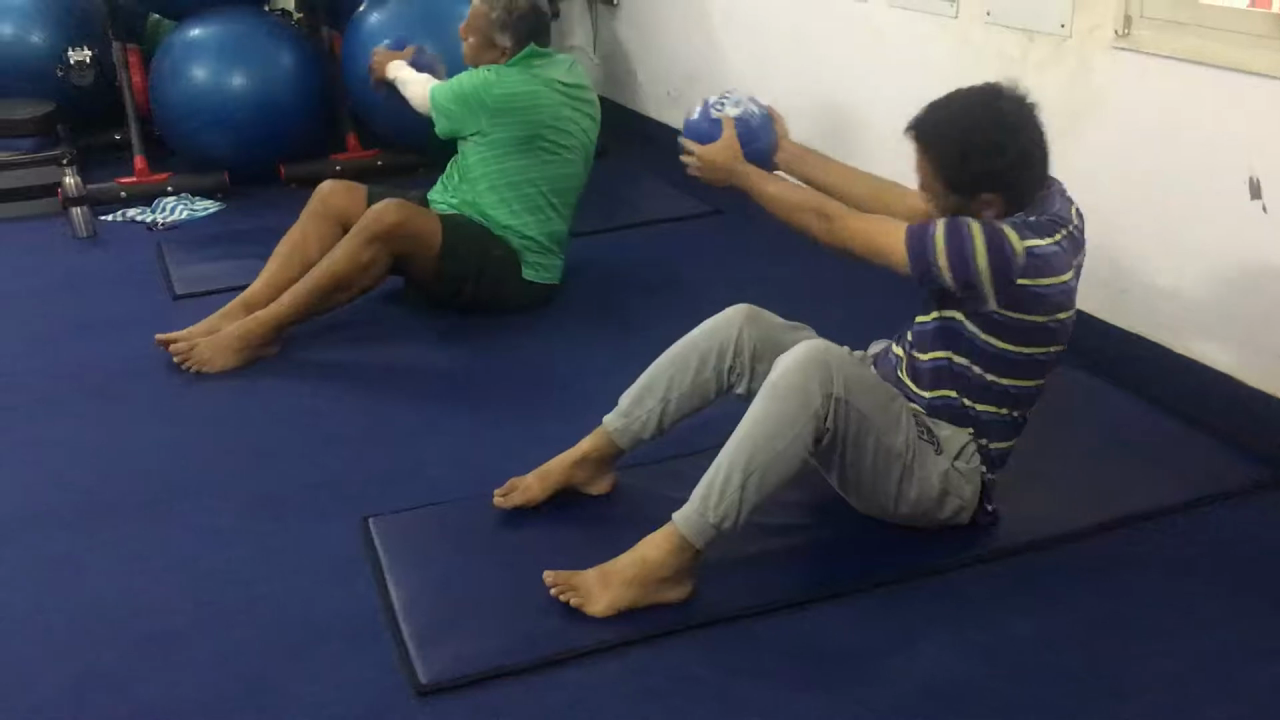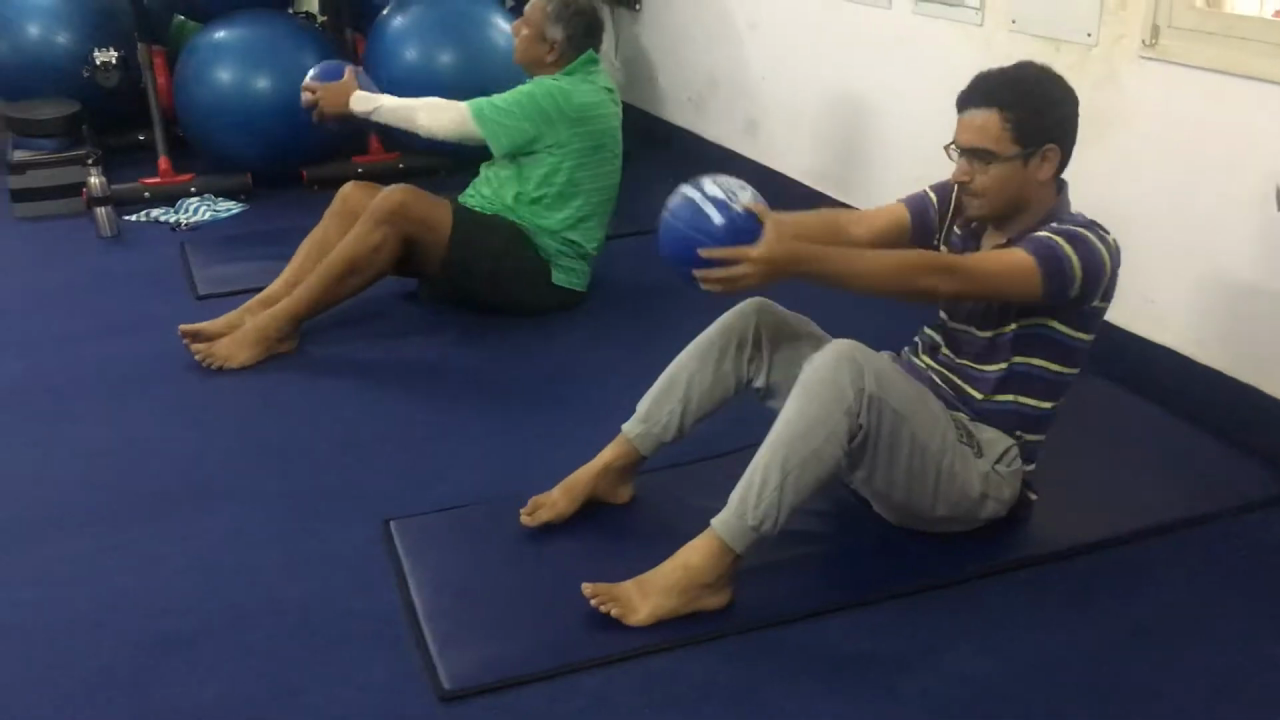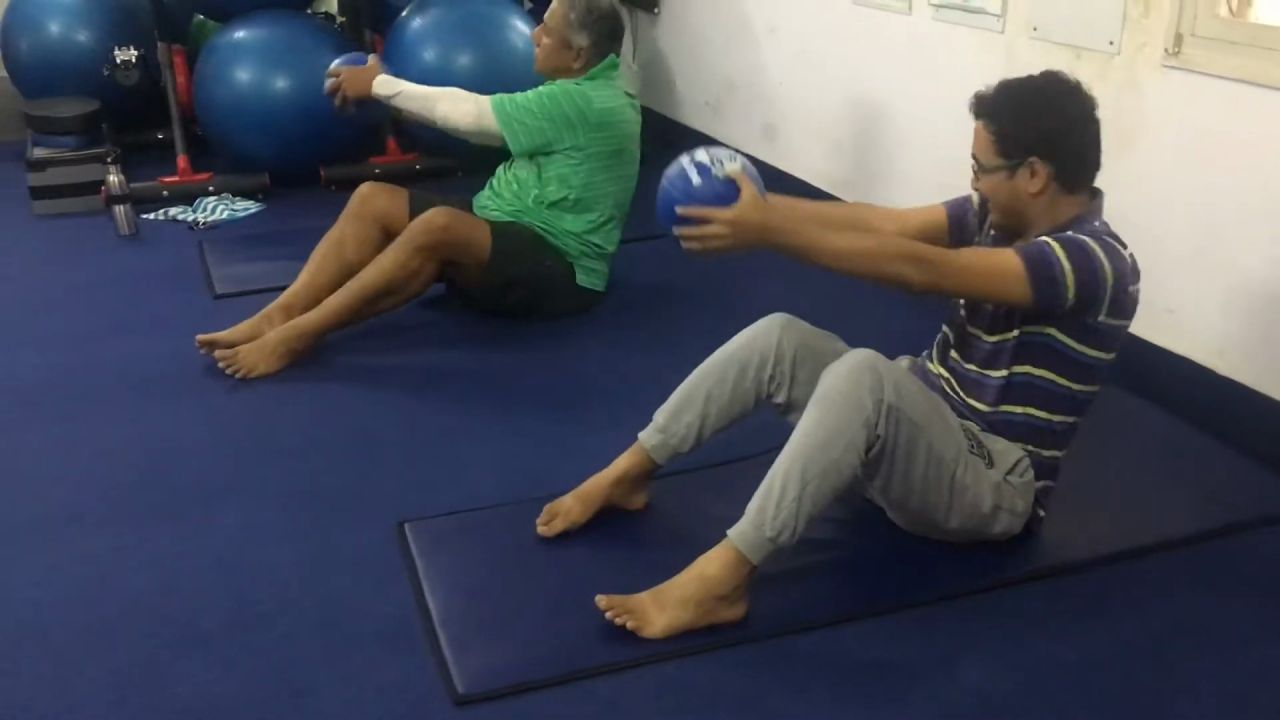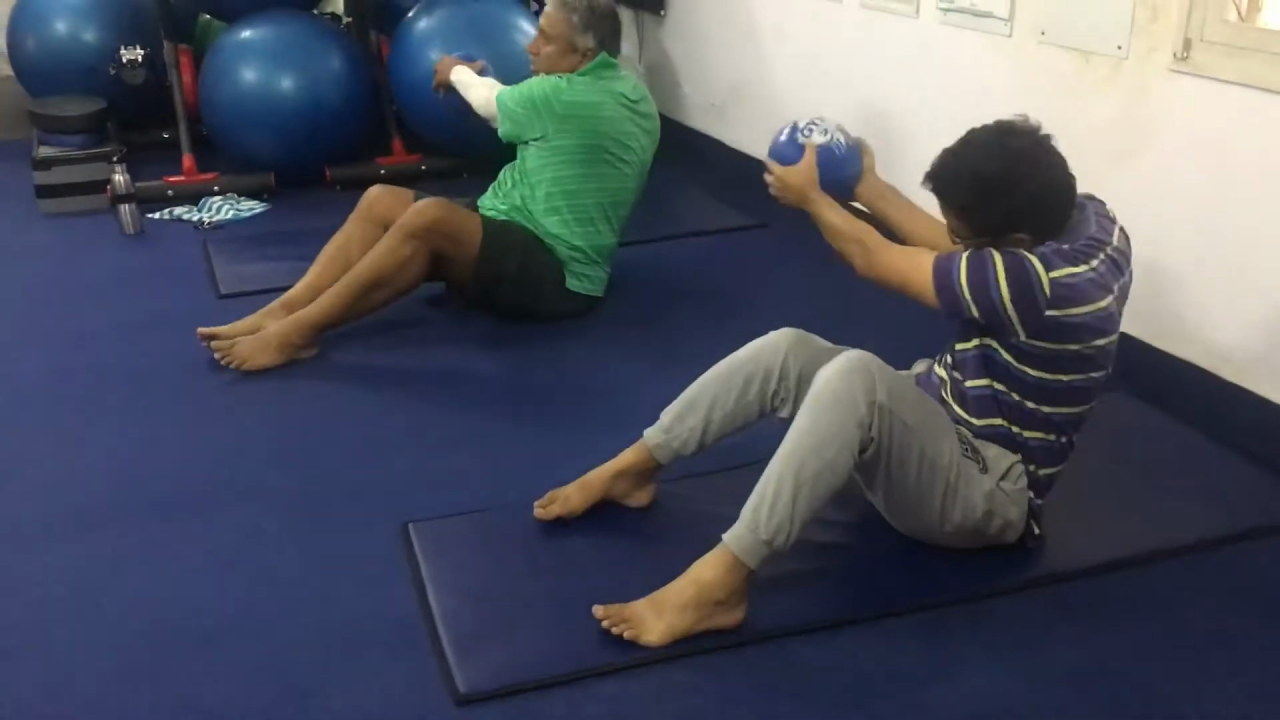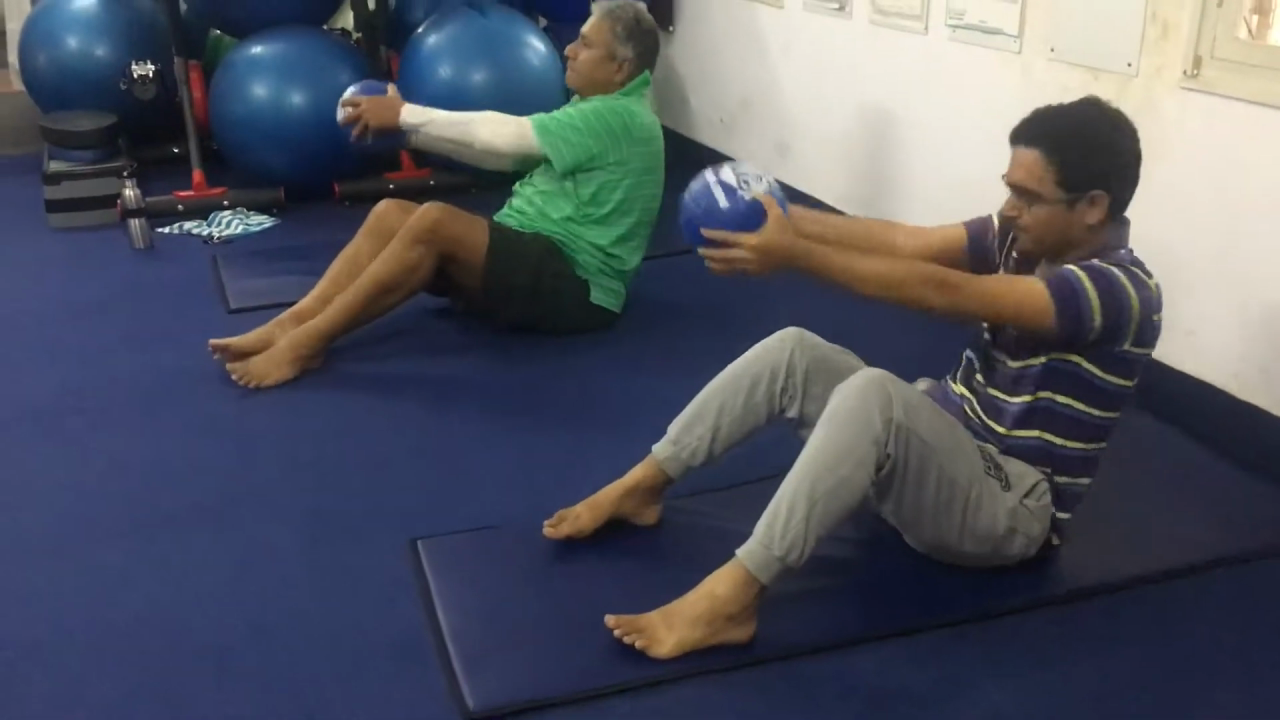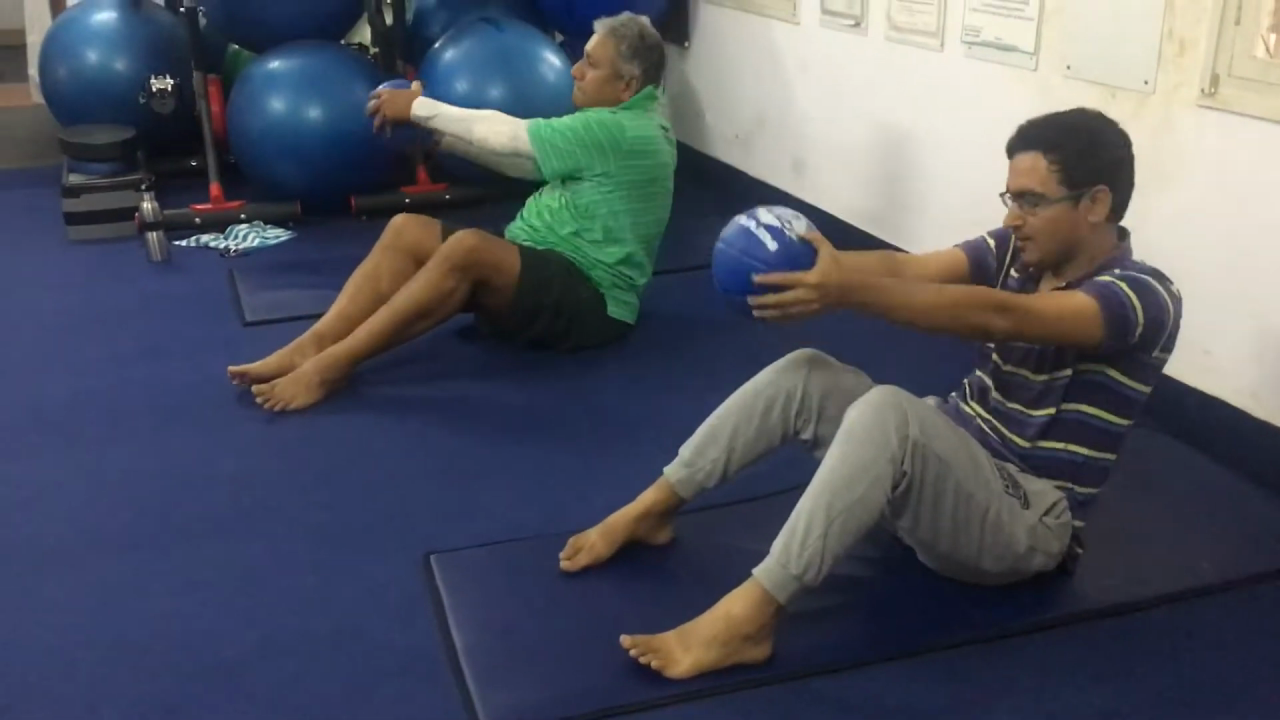
dt=0.4s
person 1, frame 1
left shoulder: (997, 250)
right shoulder: (1042, 194)
left elbow: (836, 225)
right elbow: (914, 211)
left wrist: (737, 170)
right wrist: (791, 154)
left hip: (938, 472)
left knee: (812, 364)
right knee: (742, 327)
left ankle: (668, 559)
right ankle: (591, 457)
person 1, frame 2
left shoulder: (1085, 252)
right shoulder: (960, 204)
left elbow: (940, 275)
right elbow: (854, 229)
left wrist: (795, 261)
right wrist: (757, 230)
left hip: (972, 469)
right hip: (905, 410)
left knee: (844, 365)
right knee: (755, 321)
left ankle: (707, 566)
right ankle: (613, 466)
person 1, frame 3
left shoulder: (1097, 264)
right shoulder: (998, 214)
left elbow: (925, 269)
right elbow: (885, 226)
left wrist: (771, 234)
right wrist: (761, 208)
left hip: (988, 482)
right hip: (920, 423)
left knee: (862, 374)
right knee: (778, 337)
left ankle: (723, 578)
right ankle: (625, 475)
person 1, frame 4
left shoulder: (1027, 280)
right shoulder: (1086, 217)
left elbow: (874, 258)
right elbow: (962, 256)
left wrist: (811, 196)
right wrist: (867, 186)
left hip: (987, 489)
left knee: (853, 375)
right knee: (787, 352)
left ankle: (718, 583)
right ankle: (630, 469)
person 1, frame 5
left shoulder: (1121, 291)
right shoulder: (1025, 235)
left elbow: (941, 291)
right elbow: (904, 243)
left wrist: (796, 254)
right wrist: (782, 219)
left hip: (1006, 509)
right hip: (946, 439)
left knee: (872, 394)
right knee: (792, 350)
left ankle: (731, 598)
right ankle: (639, 487)
person 1, frame 6
left shoulder: (1145, 299)
right shoulder: (1018, 250)
left elbow: (997, 317)
right elbow: (911, 270)
left wrist: (850, 291)
right wrist: (820, 266)
left hip: (1022, 521)
right hip: (949, 455)
left knee: (885, 412)
right knee: (804, 372)
left ankle: (747, 618)
right ankle: (649, 510)
person 2, frame 1
left shoulder: (494, 89)
right shoulder: (568, 73)
left elbow: (428, 98)
left wrist: (394, 68)
left hip: (512, 265)
left knee: (391, 218)
right knee: (333, 197)
left ankle: (257, 333)
right ankle: (239, 312)
person 2, frame 2
left shoulder: (558, 99)
right shoulder: (579, 81)
left elbow: (452, 122)
right elbow: (471, 120)
left wrist: (355, 101)
right wrist: (369, 102)
left hip: (537, 269)
right hip: (512, 237)
left knee: (398, 203)
right knee: (355, 197)
left ankle: (275, 326)
right ankle: (261, 309)
person 2, frame 3
left shoulder: (581, 104)
right shoulder: (580, 87)
left elbow: (471, 114)
right elbow: (492, 126)
left wrist: (379, 85)
right wrist: (392, 98)
left hip: (556, 271)
left knee: (438, 227)
right knee: (372, 199)
left ankle: (297, 337)
right ankle: (279, 316)
person 2, frame 4
left shoulder: (562, 96)
right shoulder: (630, 92)
left elbow: (492, 101)
left wrist: (456, 72)
left hip: (556, 273)
left knee: (431, 217)
right knee: (381, 202)
left ankle: (298, 332)
right ankle: (283, 312)
person 2, frame 5
left shoulder: (618, 118)
right shoulder: (599, 108)
left elbow: (508, 135)
right elbow: (509, 154)
left wrist: (405, 114)
right wrist: (410, 132)
left hip: (572, 287)
right hip: (535, 253)
left knee: (434, 221)
right knee: (389, 215)
left ankle: (307, 344)
right ankle: (292, 324)
person 2, frame 6
left shoulder: (617, 131)
right shoulder: (617, 121)
left elbow: (508, 136)
right elbow: (532, 162)
left wrist: (418, 108)
right wrist: (440, 135)
left hip: (587, 302)
left knee: (468, 248)
right knee: (407, 231)
left ankle: (332, 365)
right ankle: (313, 346)
